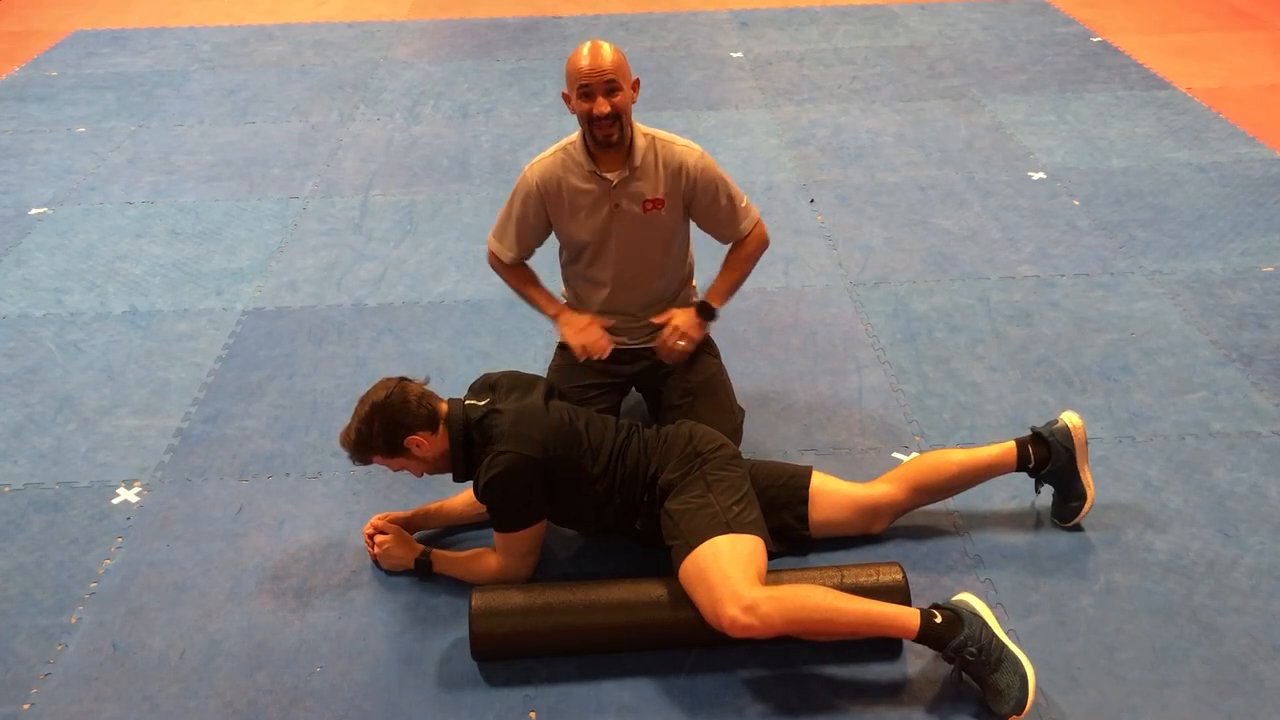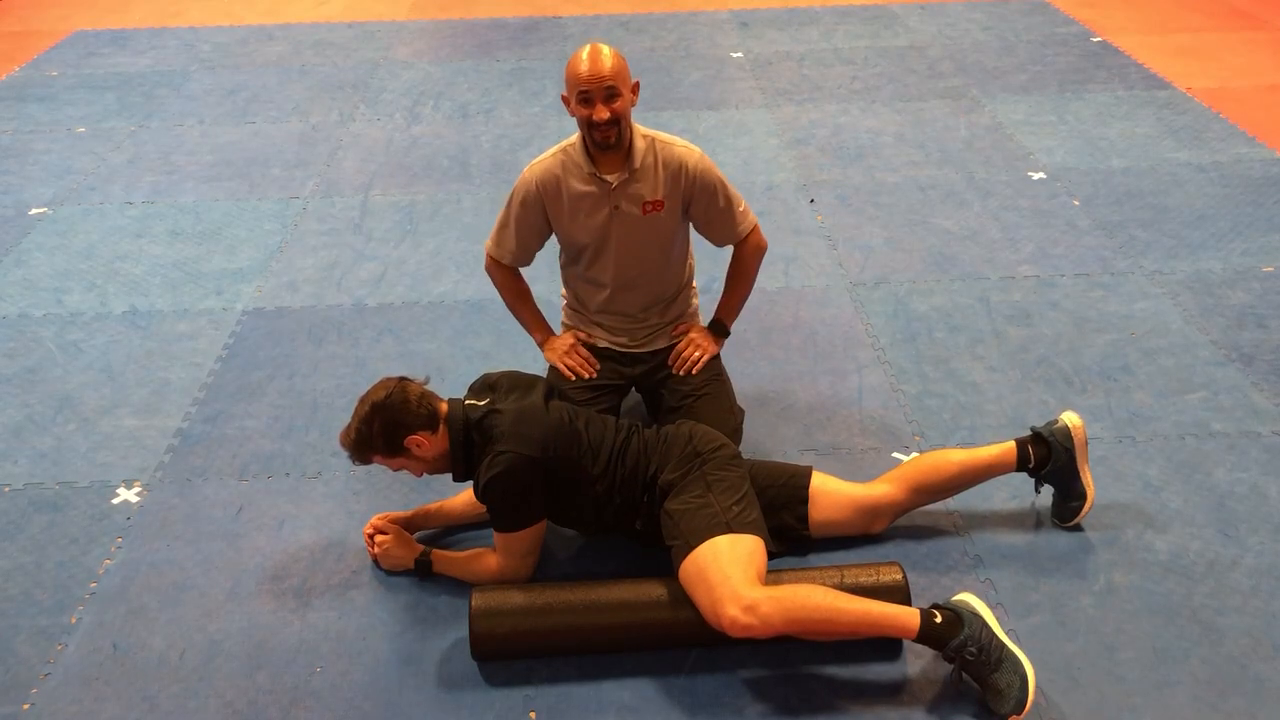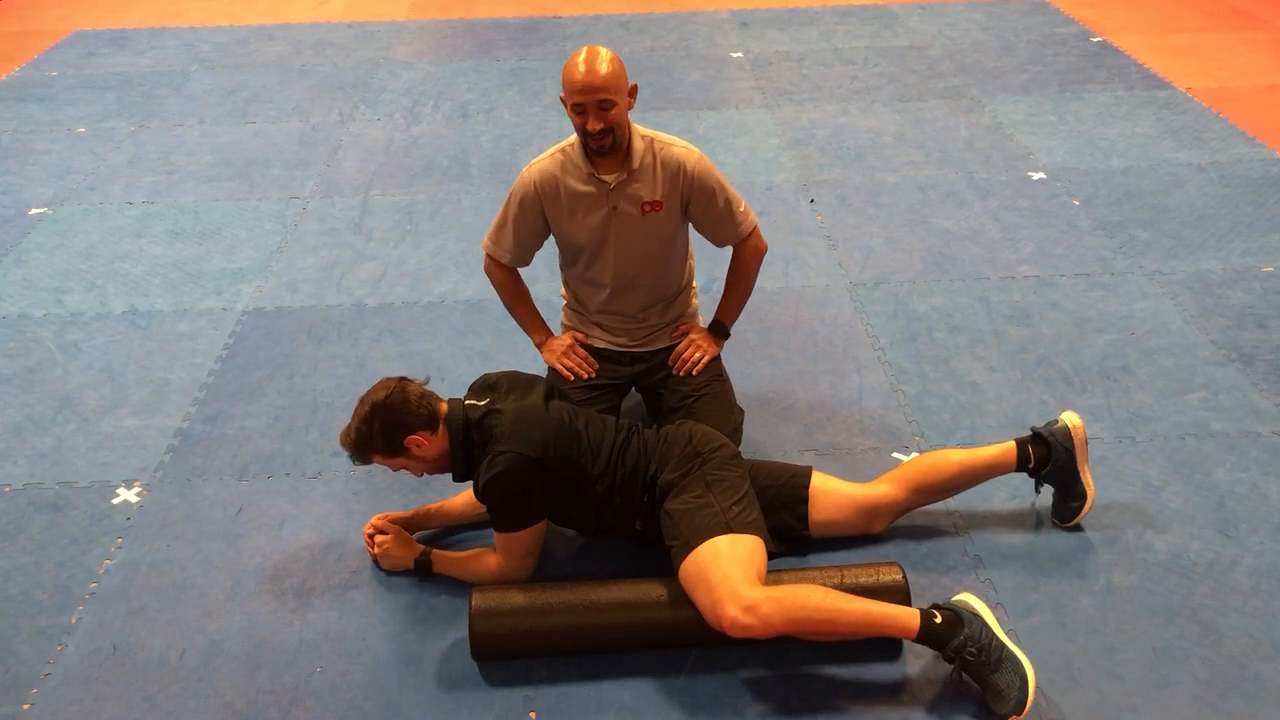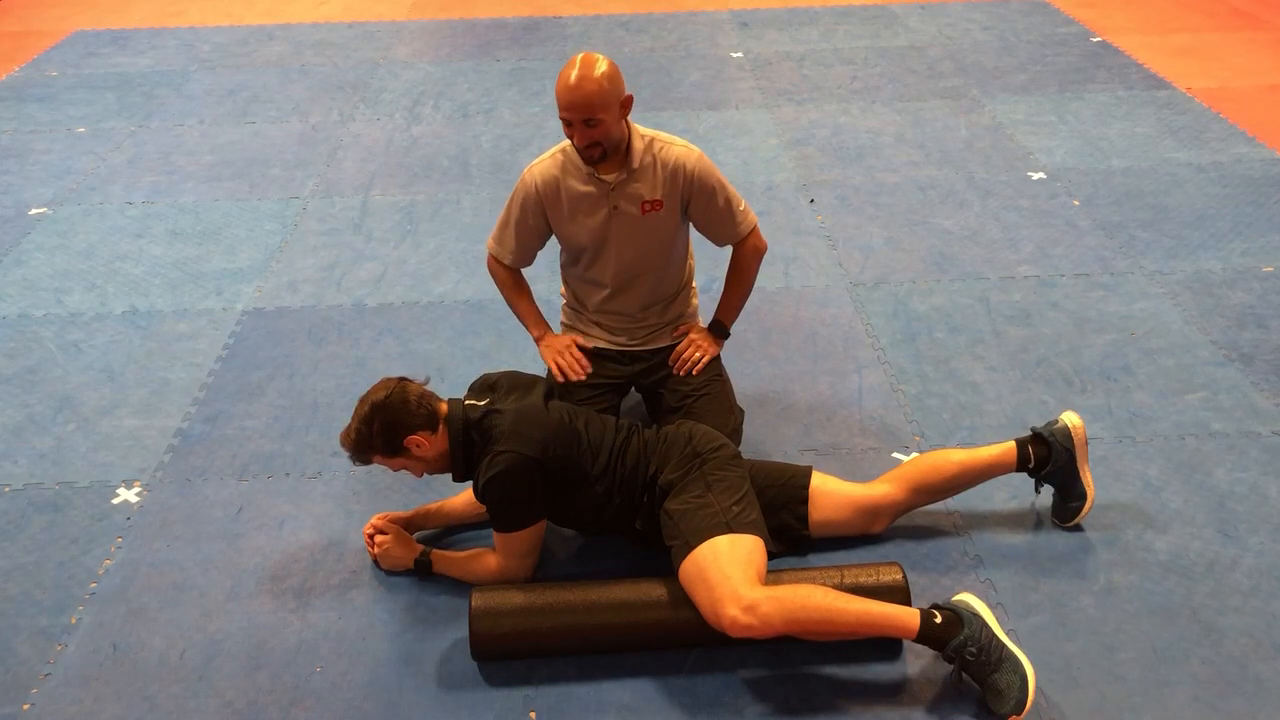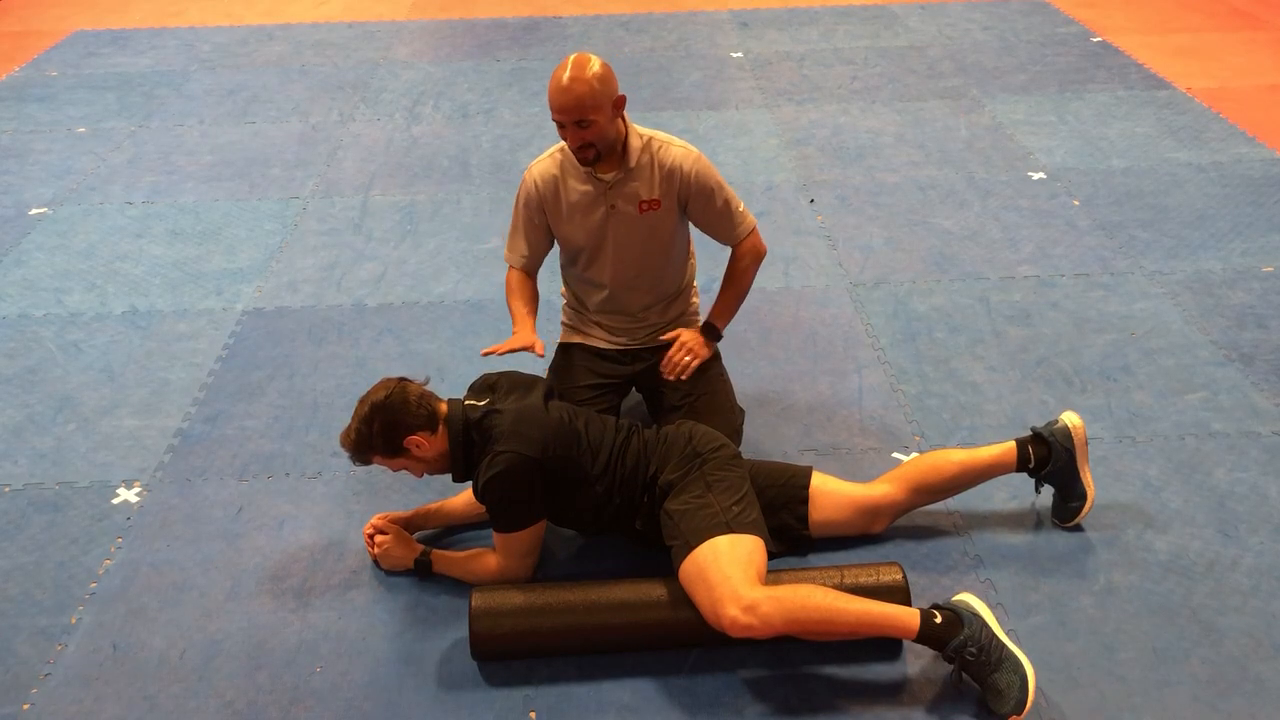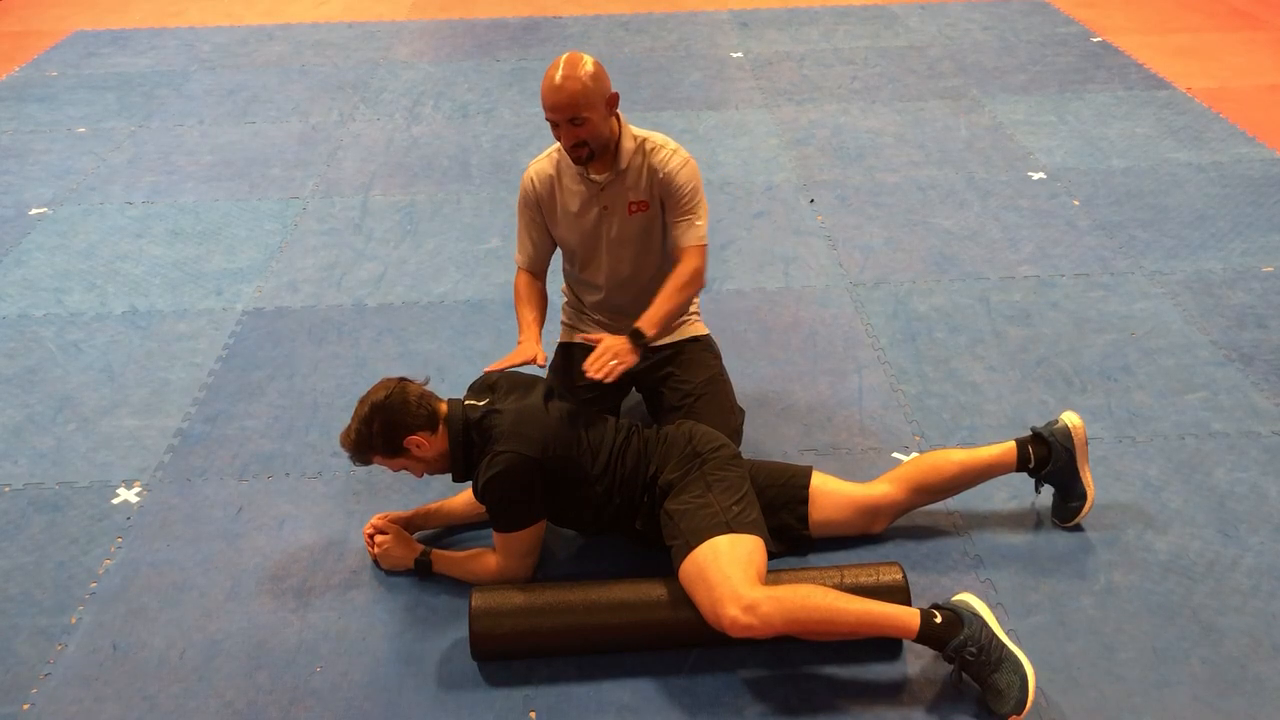
dt=0.3s
person 1, frame 1
left shoulder: (507, 456)
right shoulder: (485, 394)
left elbow: (513, 565)
left wrist: (418, 559)
right wrist: (414, 517)
left hip: (686, 476)
right hip: (690, 460)
left knee: (740, 611)
right knee: (877, 504)
left ankle: (942, 625)
right ankle: (1040, 448)
person 1, frame 2
left shoulder: (506, 456)
right shoulder: (485, 394)
left elbow: (513, 565)
left wrist: (418, 559)
right wrist: (414, 518)
left hip: (686, 477)
right hip: (691, 458)
left knee: (740, 611)
right knee: (877, 504)
left ankle: (942, 625)
right ankle: (1039, 449)
person 1, frame 3
left shoulder: (507, 454)
right shoulder: (485, 393)
left elbow: (513, 565)
left wrist: (418, 559)
right wrist: (414, 518)
left hip: (687, 477)
right hip: (690, 461)
left knee: (739, 611)
right knee: (877, 504)
left ankle: (943, 625)
right ankle: (1040, 447)
person 1, frame 4
left shoulder: (505, 455)
right shoulder: (485, 394)
left elbow: (513, 565)
left wrist: (419, 559)
right wrist: (413, 518)
left hip: (686, 477)
right hip: (692, 460)
left knee: (740, 611)
right knee: (878, 504)
left ankle: (942, 625)
right ankle: (1040, 449)
person 1, frame 5
left shoulder: (506, 456)
right shoulder: (485, 391)
left elbow: (512, 565)
left wrist: (418, 559)
right wrist: (414, 518)
left hip: (687, 476)
right hip: (688, 460)
left knee: (740, 612)
right knee: (876, 505)
left ankle: (942, 626)
right ankle: (1040, 448)
person 1, frame 6
left shoulder: (506, 456)
right shoulder: (484, 393)
left elbow: (513, 565)
left wrist: (418, 559)
right wrist: (413, 518)
left hip: (686, 477)
right hip: (692, 459)
left knee: (740, 611)
right knee: (878, 504)
left ankle: (942, 626)
right ankle: (1040, 449)
person 2, frame 1
left shoulder: (684, 162)
right shoulder: (545, 176)
left elbow: (754, 236)
right elbow: (502, 258)
left wrist: (703, 310)
right wrist: (561, 316)
left hip: (672, 333)
right hip: (590, 338)
left ankle: (655, 393)
right ankle: (619, 392)
person 2, frame 2
left shoulder: (684, 163)
right shoulder: (543, 178)
left elbow: (751, 243)
right elbow: (500, 263)
left wrist: (718, 329)
right wrist: (545, 338)
left hip: (673, 338)
right hip: (589, 342)
left ankle: (652, 394)
right ankle: (624, 393)
person 2, frame 3
left shoulder: (681, 163)
right shoulder: (542, 178)
left elbow: (751, 245)
right elbow: (498, 263)
left wrist: (718, 330)
right wrist: (543, 339)
left hip: (672, 337)
right hip: (588, 342)
left ankle: (653, 393)
right ankle: (625, 392)
person 2, frame 4
left shoulder: (681, 164)
right shoulder: (543, 178)
left elbow: (751, 243)
right elbow: (502, 262)
left wrist: (718, 329)
right wrist: (542, 335)
left hip: (672, 337)
right hip: (587, 341)
left ankle: (653, 393)
right ankle: (624, 388)
person 2, frame 5
left shoulder: (679, 163)
right shoulder: (542, 179)
left elbow: (749, 246)
right elbow: (521, 267)
left wrist: (710, 330)
right wrist: (524, 328)
left hip: (675, 334)
right hip: (588, 340)
left ankle: (653, 394)
right ankle: (629, 391)
person 2, frame 6
left shoulder: (668, 164)
right shoulder: (540, 178)
left elbow: (691, 268)
right elbow: (531, 271)
left wrist: (636, 339)
right wrist: (529, 337)
left hip: (671, 332)
right hip: (587, 335)
left ankle: (654, 393)
right ankle: (619, 396)
